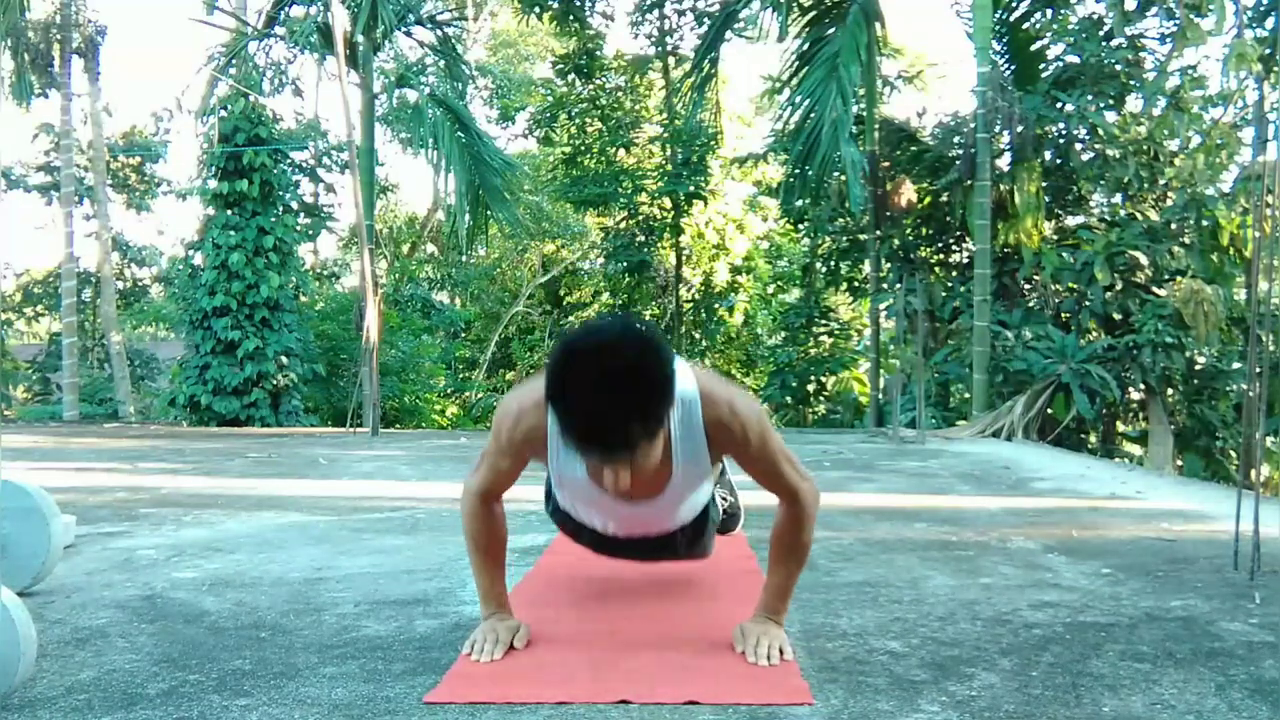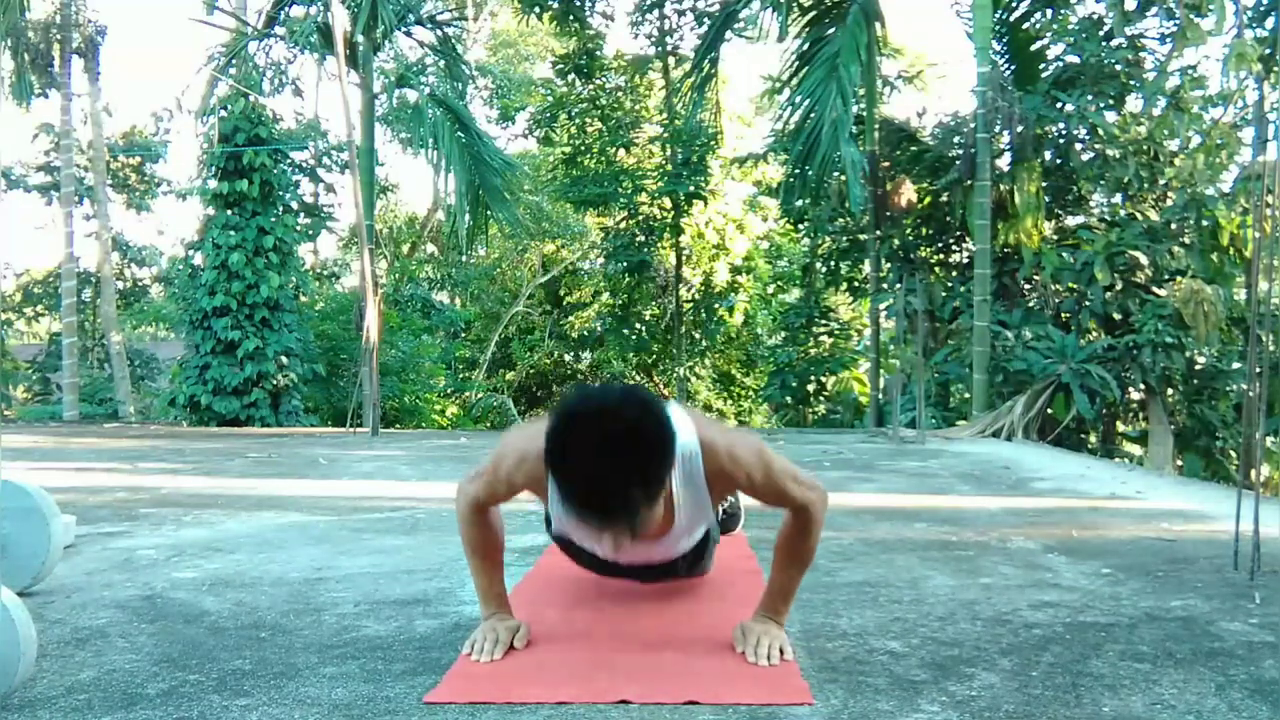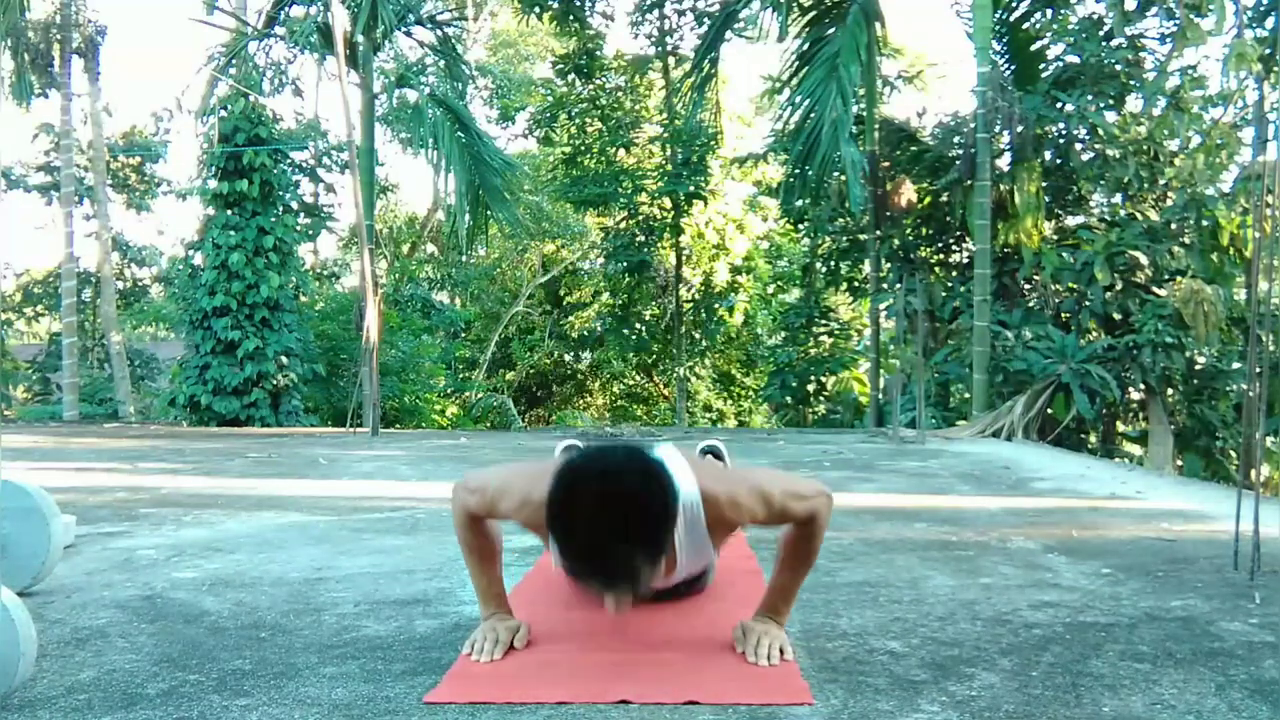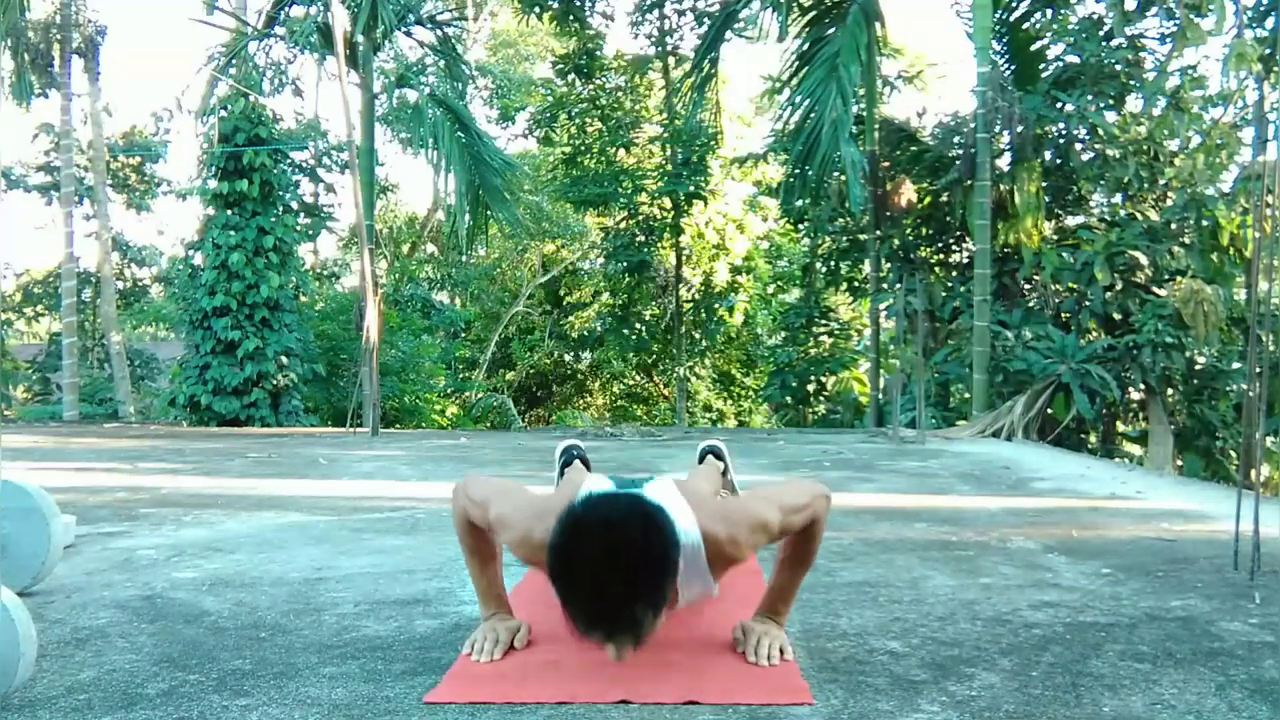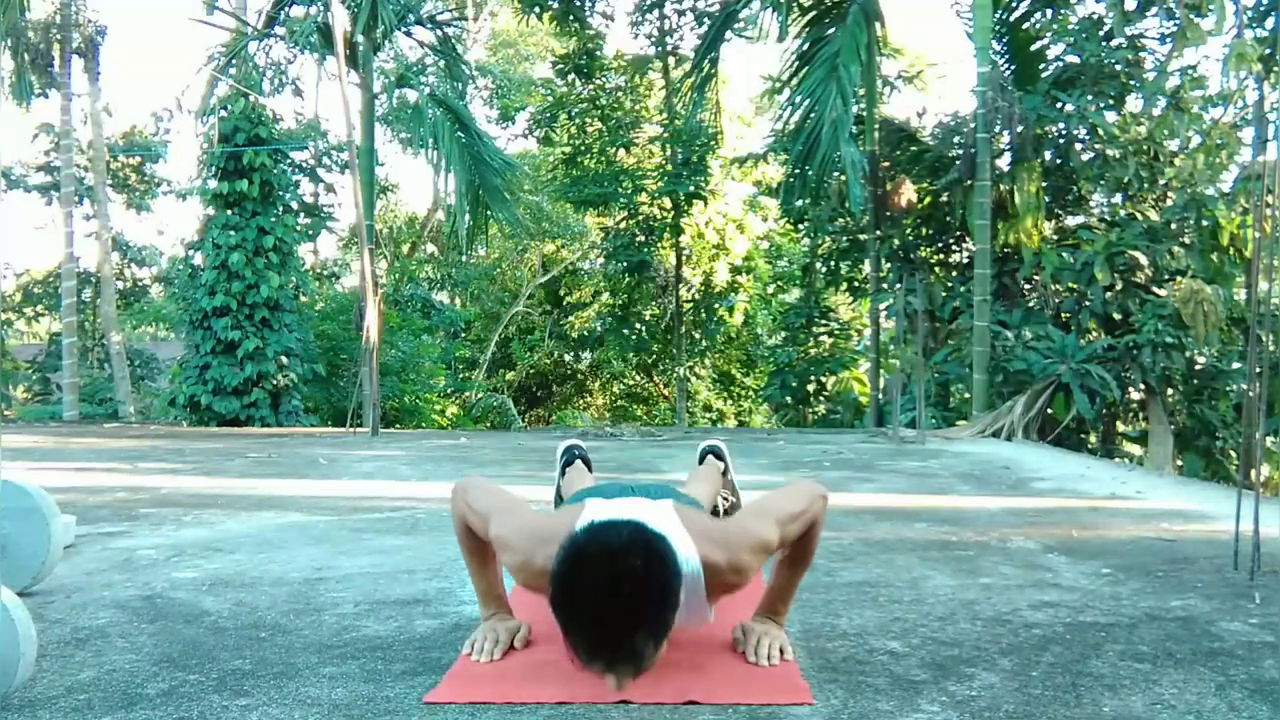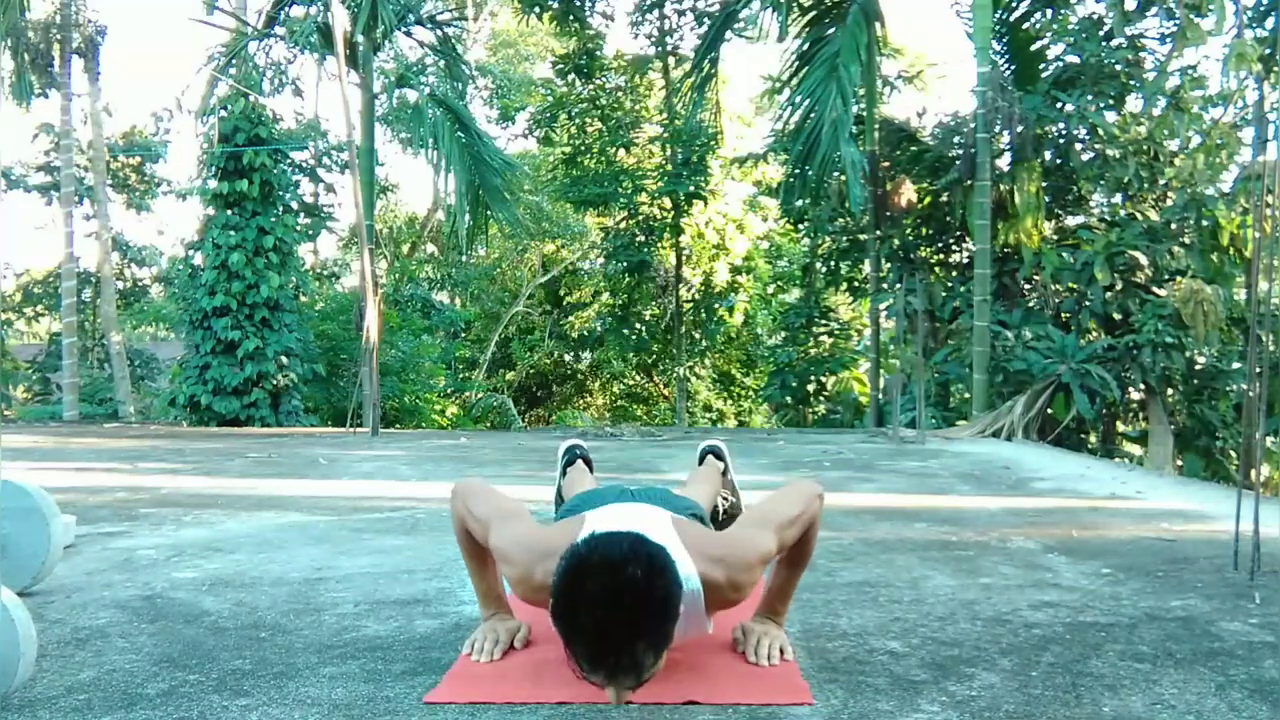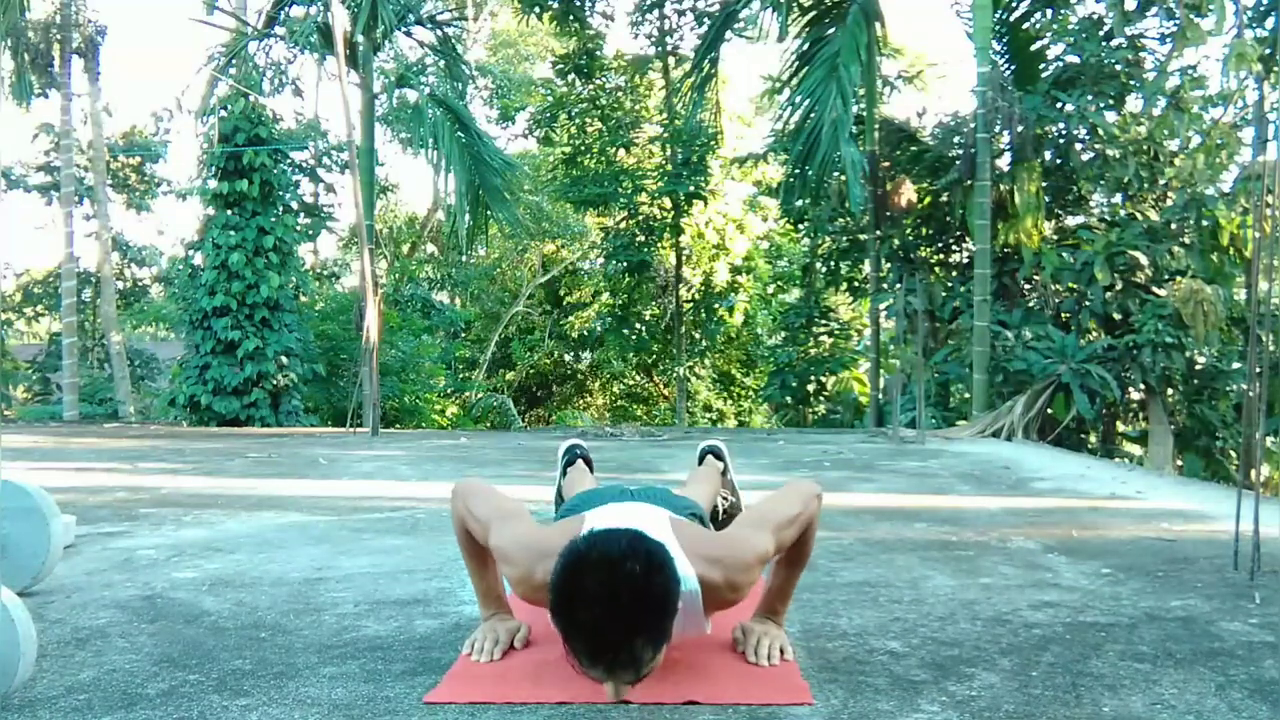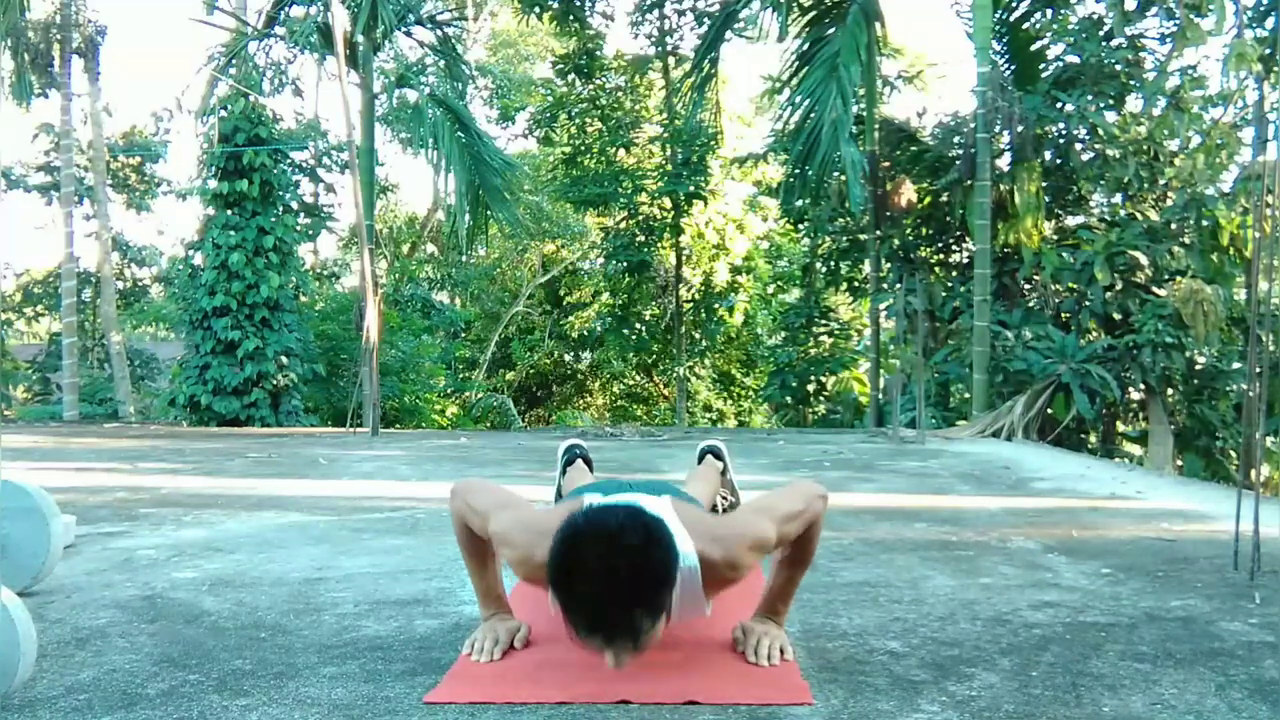
dt=0.1s
person 1, frame 1
left shoulder: (719, 408)
right shoulder: (529, 412)
left elbow: (799, 496)
right elbow: (482, 494)
left wrist: (770, 612)
right wrist: (495, 611)
person 1, frame 2
left shoulder: (719, 455)
right shoulder: (528, 456)
left elbow: (811, 502)
right elbow: (472, 498)
left wrist: (770, 618)
right wrist: (495, 614)
left knee: (700, 555)
person 1, frame 3
left shoulder: (720, 503)
right shoulder: (530, 497)
left elbow: (819, 501)
right elbow: (465, 497)
left wrist: (771, 617)
right wrist: (495, 613)
person 1, frame 4
left shoulder: (722, 533)
right shoulder: (532, 529)
left elbow: (817, 501)
right elbow: (464, 497)
left wrist: (771, 617)
right wrist: (495, 613)
left ankle: (712, 462)
right ankle: (572, 463)
person 1, frame 5
left shoulder: (723, 559)
right shoulder: (534, 557)
left elbow: (813, 497)
right elbow: (464, 495)
left wrist: (770, 617)
right wrist: (494, 613)
left hip: (672, 507)
right hip: (589, 508)
left ankle: (713, 465)
right ankle: (572, 465)
person 1, frame 6
left shoulder: (724, 573)
right shoulder: (533, 569)
left elbow: (810, 497)
right elbow: (463, 496)
left wrist: (770, 619)
right wrist: (494, 615)
left hip: (673, 513)
right hip: (588, 513)
left ankle: (712, 464)
right ankle: (574, 465)
person 1, frame 7
left shoulder: (721, 574)
right shoulder: (532, 569)
left elbow: (807, 496)
right elbow: (465, 495)
left wrist: (768, 618)
right wrist: (496, 615)
left hip: (670, 512)
right hip: (591, 512)
left ankle: (712, 466)
right ankle: (576, 464)
person 1, frame 8
left shoulder: (721, 553)
right shoulder: (532, 549)
left elbow: (814, 499)
right elbow: (461, 497)
left wrist: (770, 618)
right wrist: (494, 614)
left hip: (673, 504)
right hip: (589, 502)
left ankle: (711, 464)
right ankle: (574, 464)
